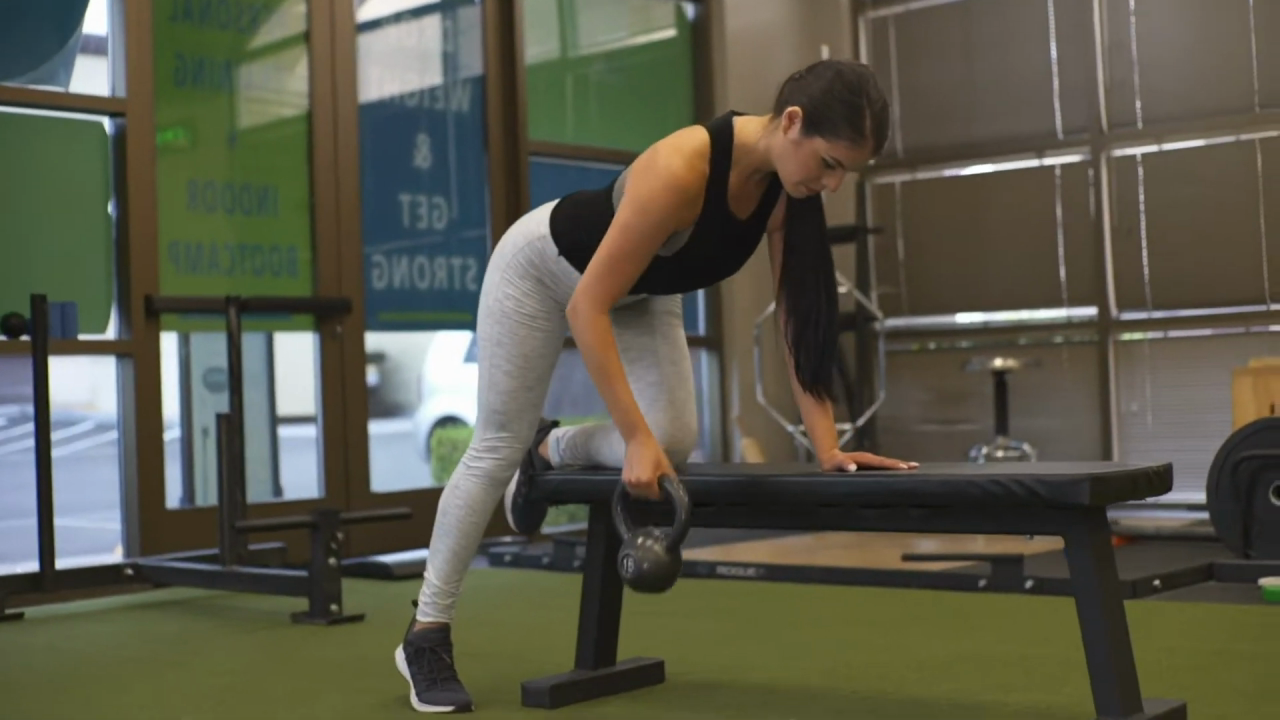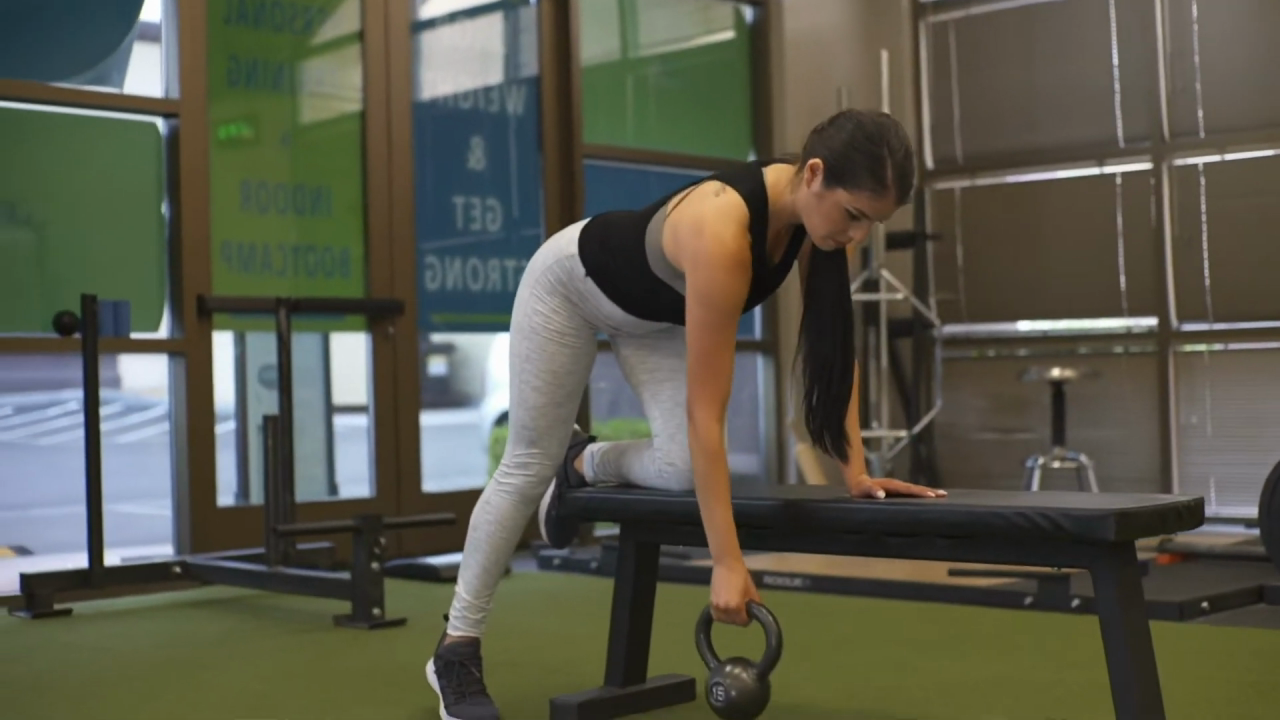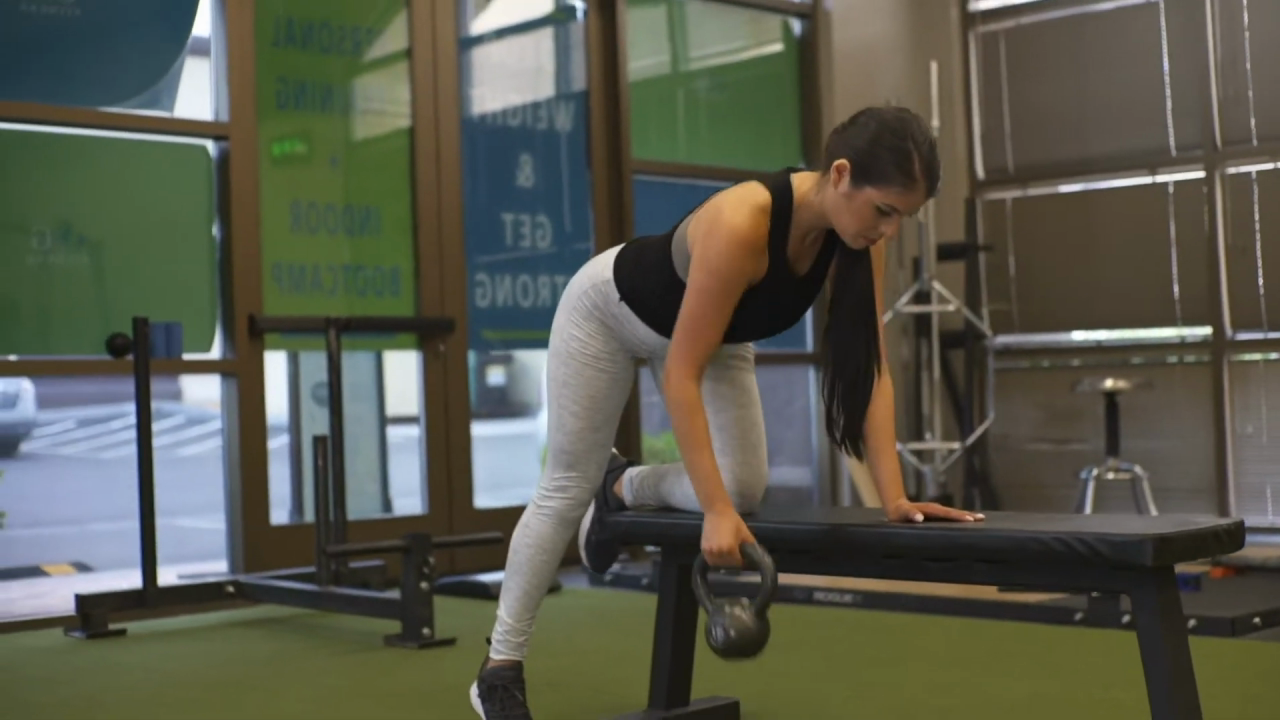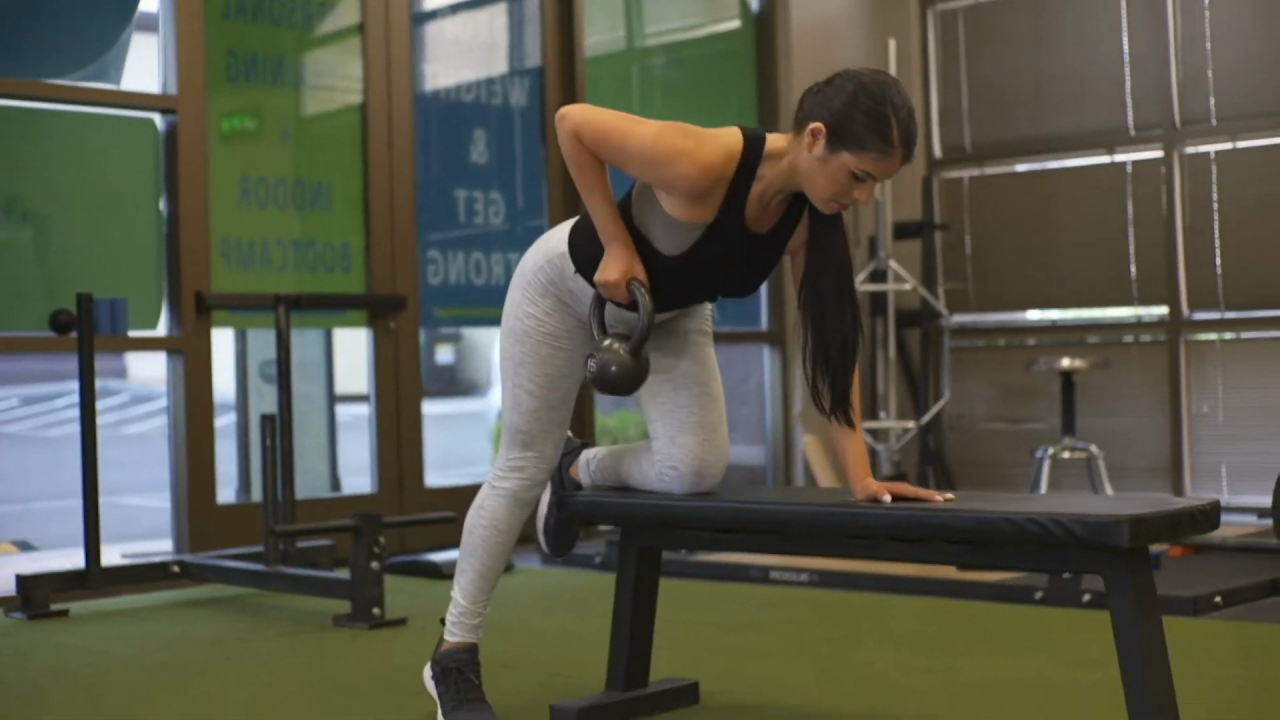
dt=0.7s
person 1, frame 1
left shoulder: (792, 182)
right shoulder: (682, 167)
left elbow: (803, 314)
right elbow: (586, 307)
left wrist: (827, 447)
right wrist: (633, 438)
left hip: (644, 285)
right hip: (545, 266)
left knee: (671, 444)
right knee: (497, 448)
left ankle: (550, 449)
right ankle: (426, 633)
person 1, frame 2
left shoulder: (819, 210)
right shoulder: (721, 234)
left elbow: (833, 345)
right elbow: (704, 412)
left wrist: (855, 471)
right wrist: (727, 562)
left hip: (660, 309)
right hip: (574, 284)
left knee: (689, 471)
right knee: (529, 465)
left ankle: (585, 465)
right ankle: (456, 648)
person 1, frame 3
left shoulder: (857, 236)
right shoulder: (742, 223)
left elbow: (870, 368)
right elbow: (680, 376)
left wrist: (893, 496)
right wrist: (714, 513)
left hip: (712, 330)
right hip: (613, 309)
left knee: (742, 488)
right knee: (566, 491)
left ankle: (624, 488)
right ankle: (499, 671)
person 1, frame 4
left shoulder: (812, 206)
right shoulder: (705, 162)
left elbow: (829, 339)
right elbow: (571, 123)
left wrist: (860, 475)
right wrist: (617, 246)
left hip: (668, 307)
right hip: (570, 284)
left knee: (696, 471)
right knee: (522, 470)
left ankle: (580, 470)
right ankle: (453, 654)
